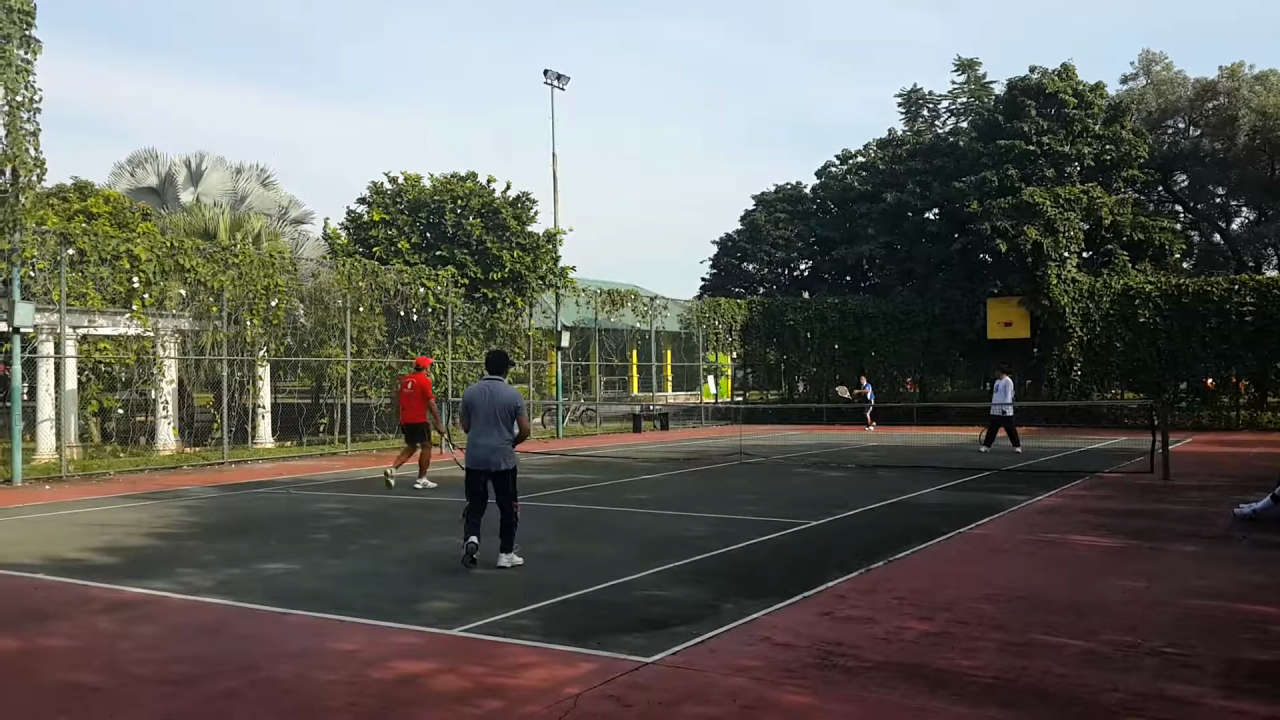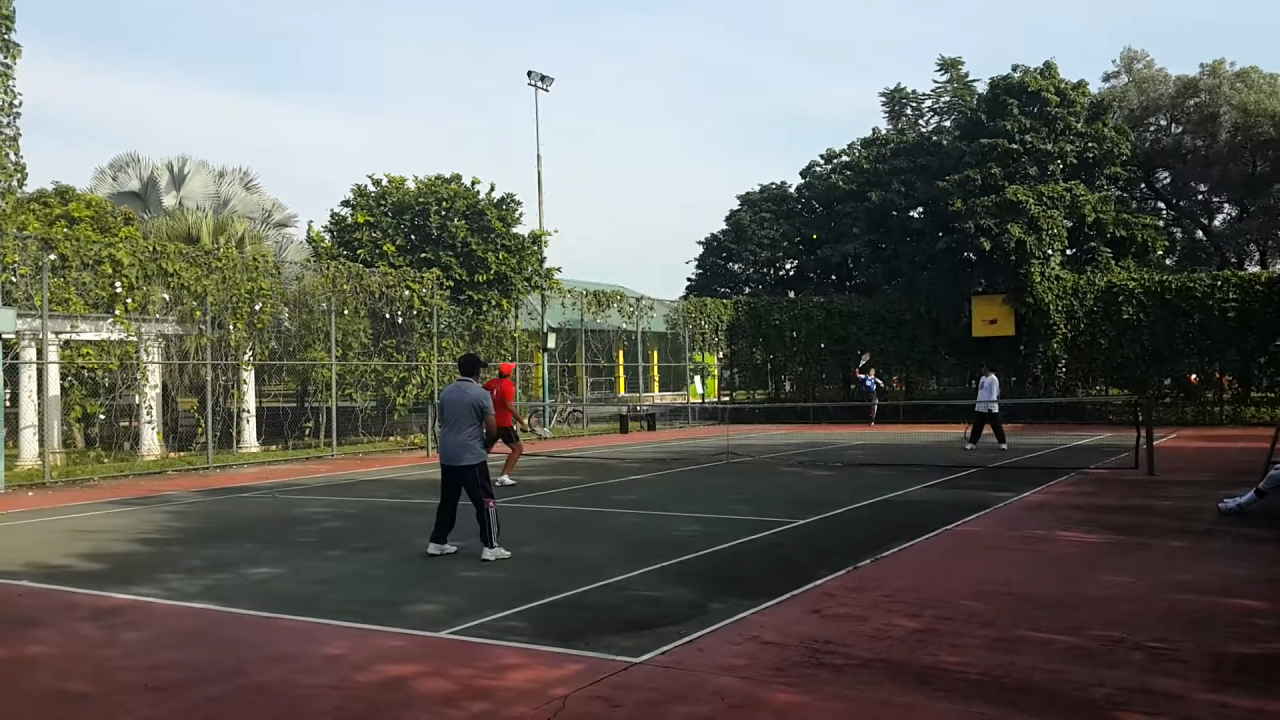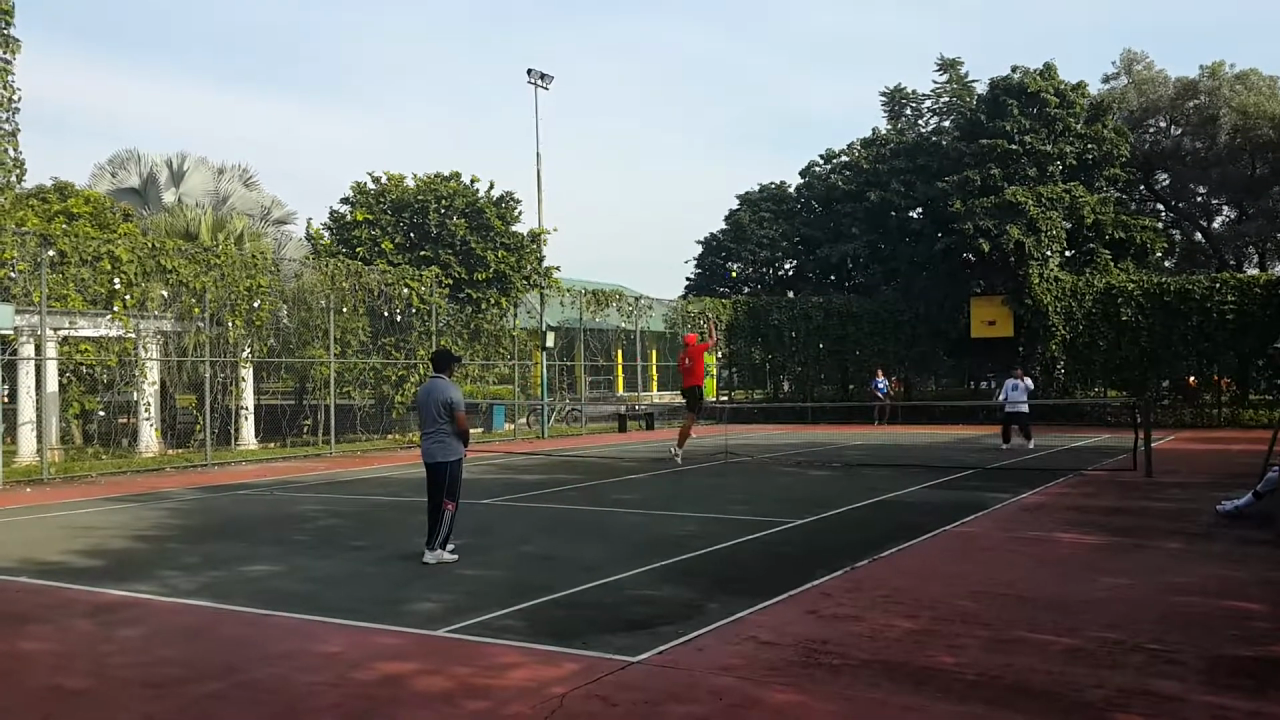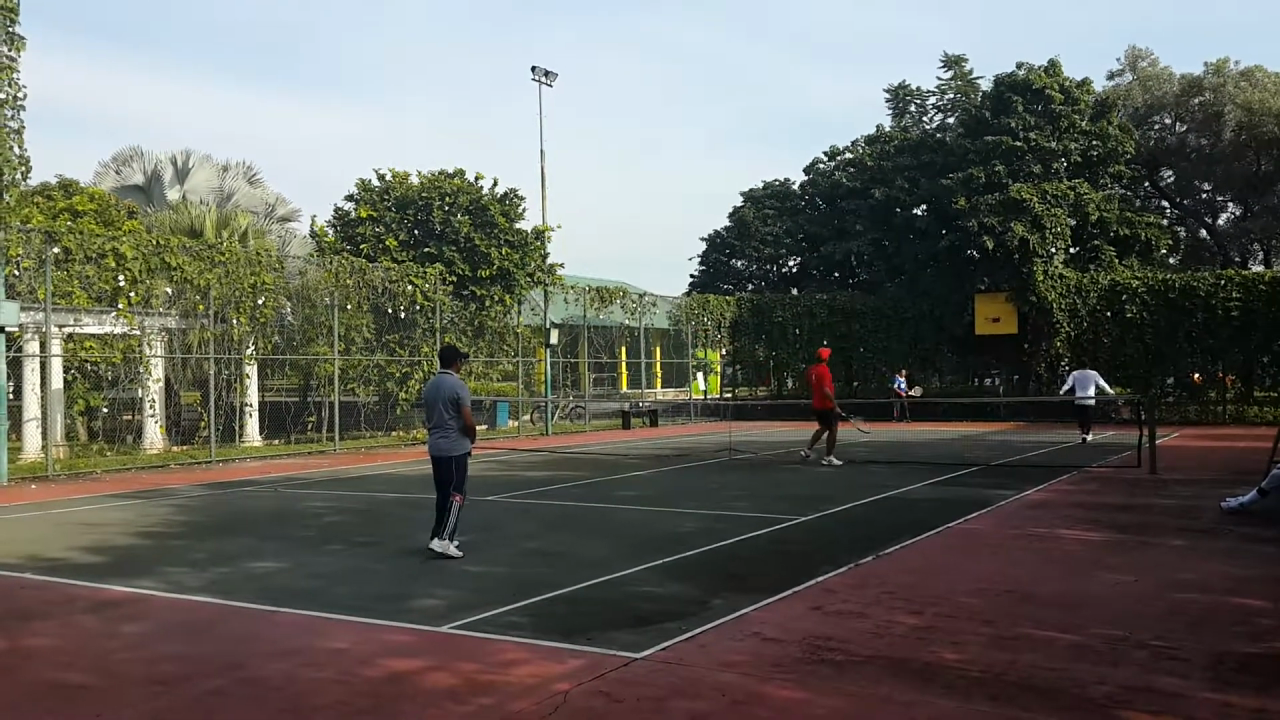
dt=1s
person 1, frame 1
left shoulder: (470, 392)
right shoulder: (514, 395)
left elbow: (465, 426)
right elbow: (525, 431)
left hip: (475, 458)
right hip: (503, 458)
left knee: (474, 505)
right knee: (508, 508)
left ankle: (471, 539)
right ankle: (506, 554)
person 1, frame 2
left shoulder: (445, 393)
right shoulder: (481, 394)
right elbow: (492, 429)
right wrist: (487, 445)
left hip: (447, 455)
right hip: (471, 455)
left knee: (448, 500)
right knee: (485, 501)
left ankle: (437, 542)
right ankle: (490, 547)
person 1, frame 3
left shoulder: (422, 390)
right shoulder: (451, 390)
right elbow: (462, 426)
right wrist: (465, 444)
left hip: (429, 451)
right hip: (449, 453)
left knee: (435, 501)
right knee: (448, 502)
left ankle: (437, 543)
right ankle: (433, 550)
person 1, frame 4
left shoulder: (429, 385)
right shoulder: (458, 385)
right elbow: (468, 421)
right wrist: (471, 439)
left hip: (435, 447)
right hip: (455, 448)
left knee: (444, 495)
right knee: (455, 495)
left ankle: (442, 537)
right ankle: (441, 540)
